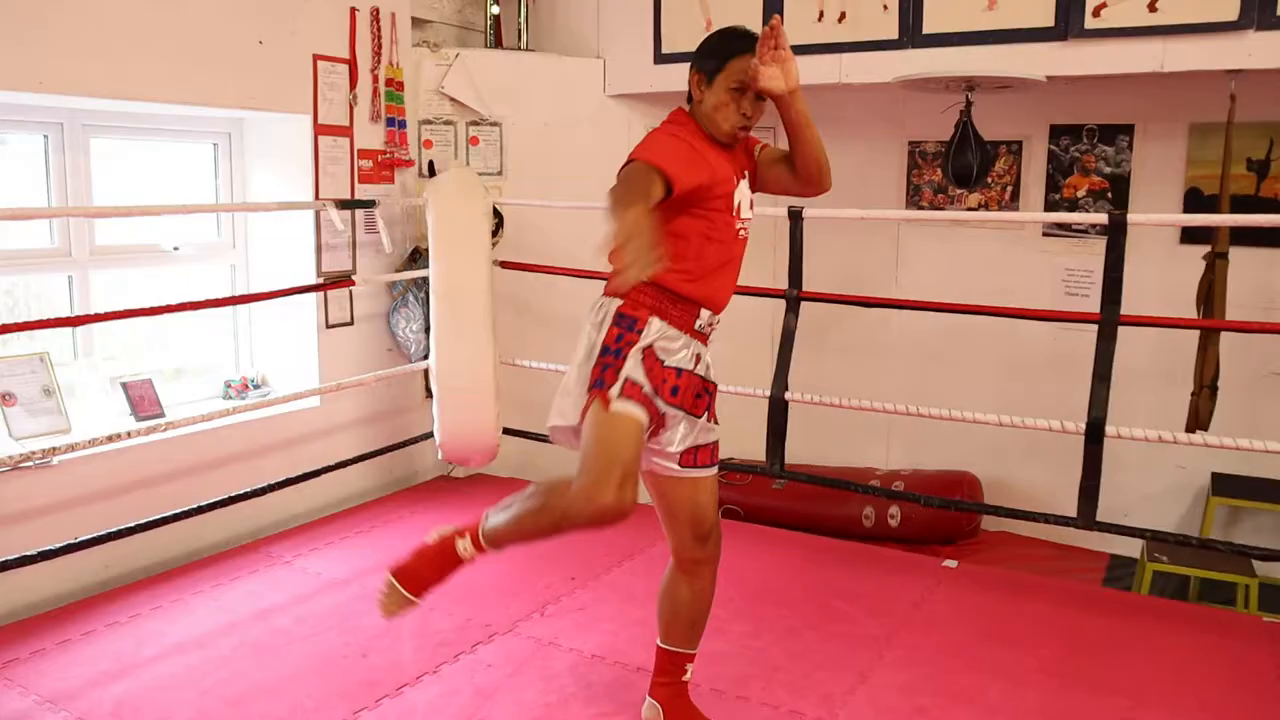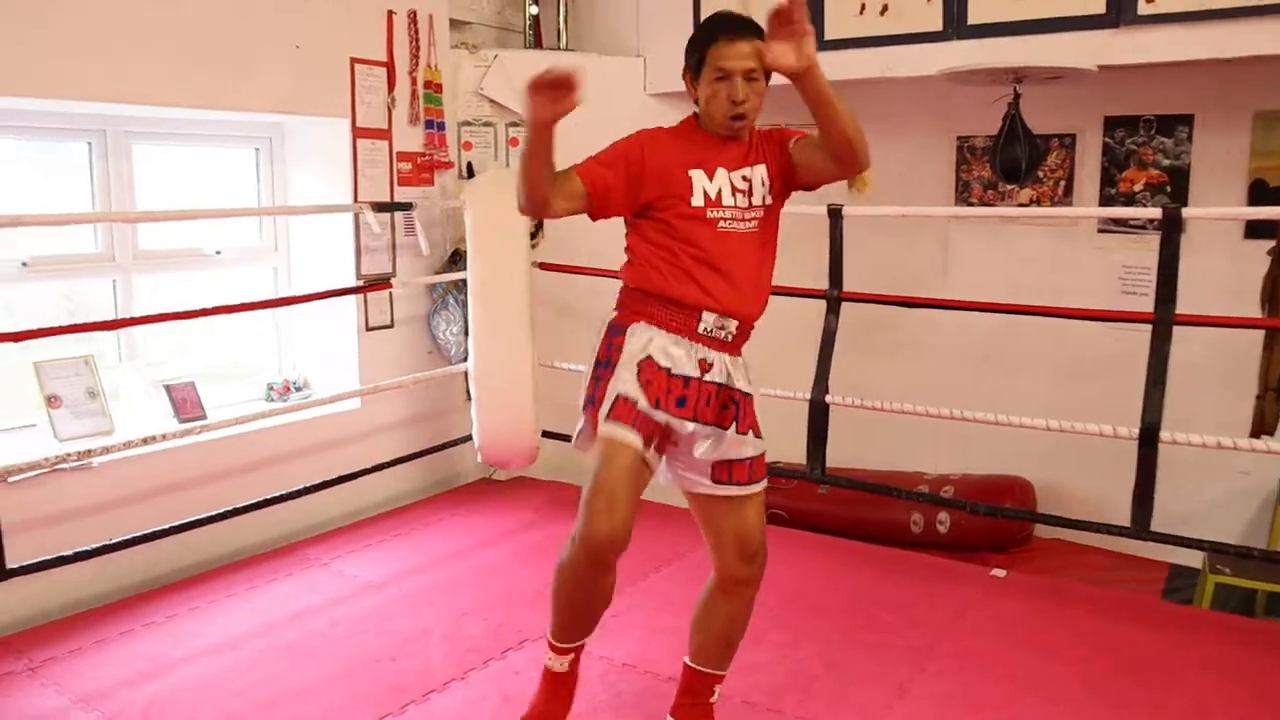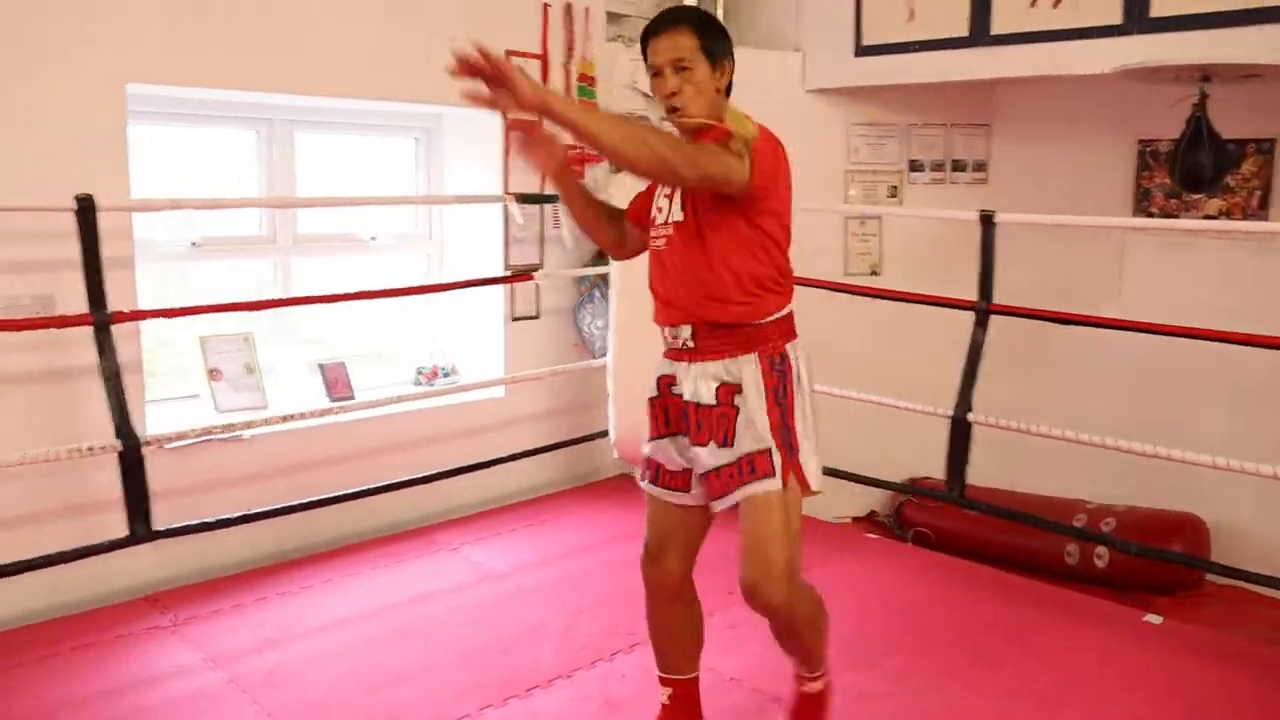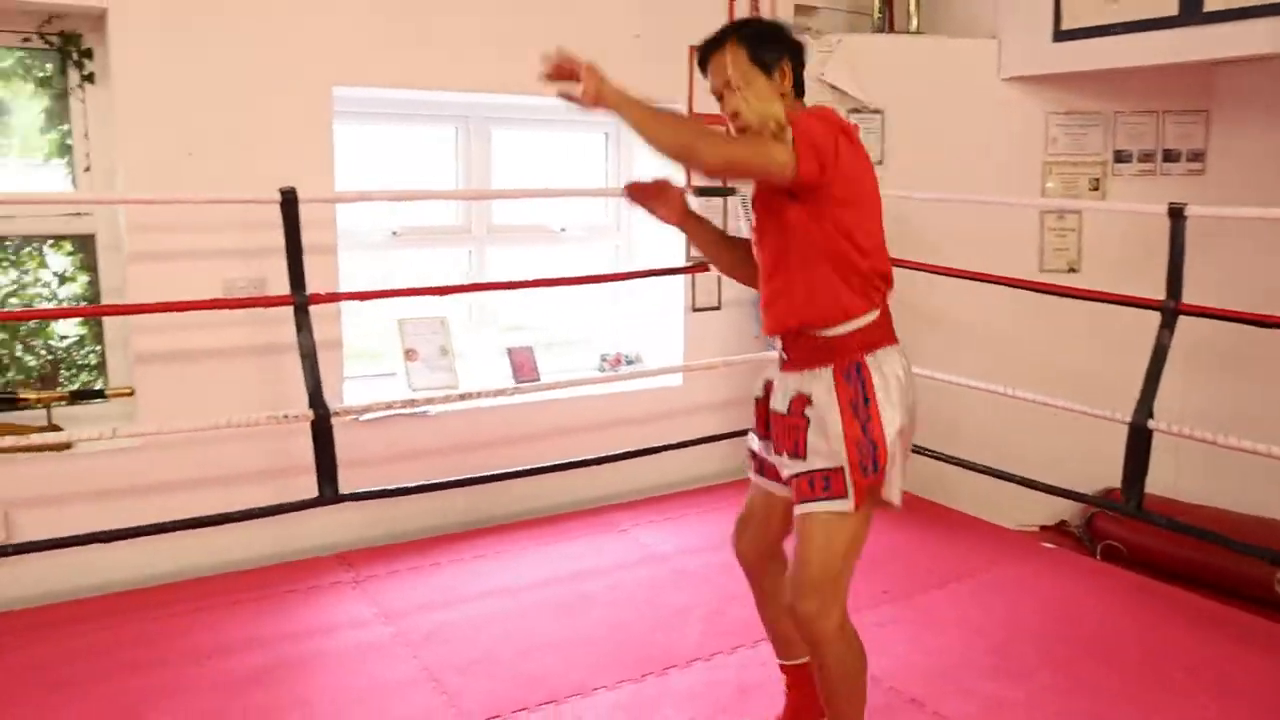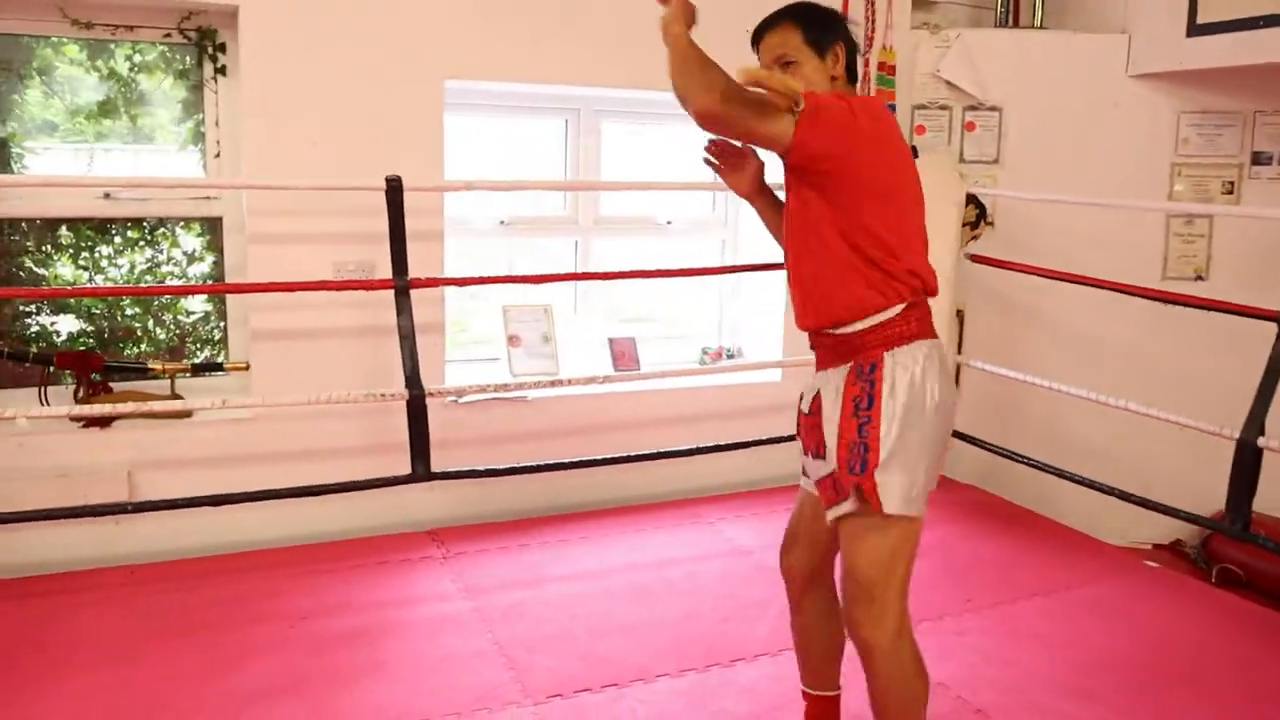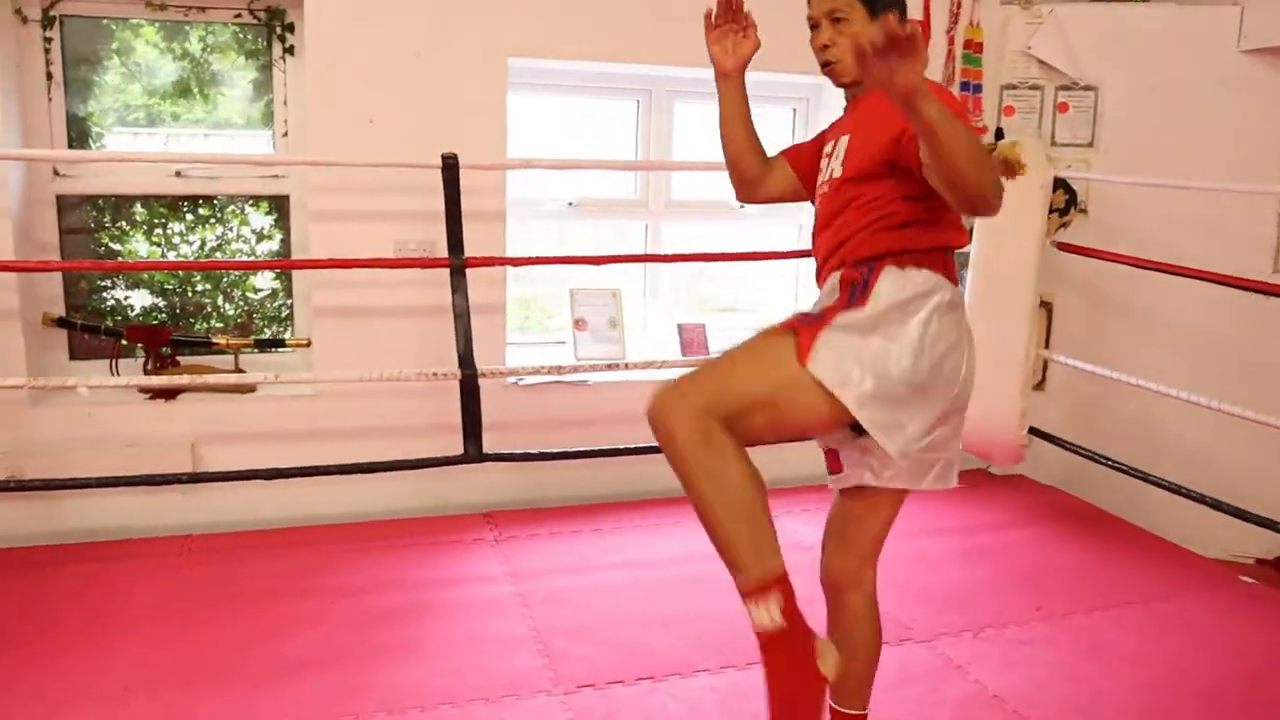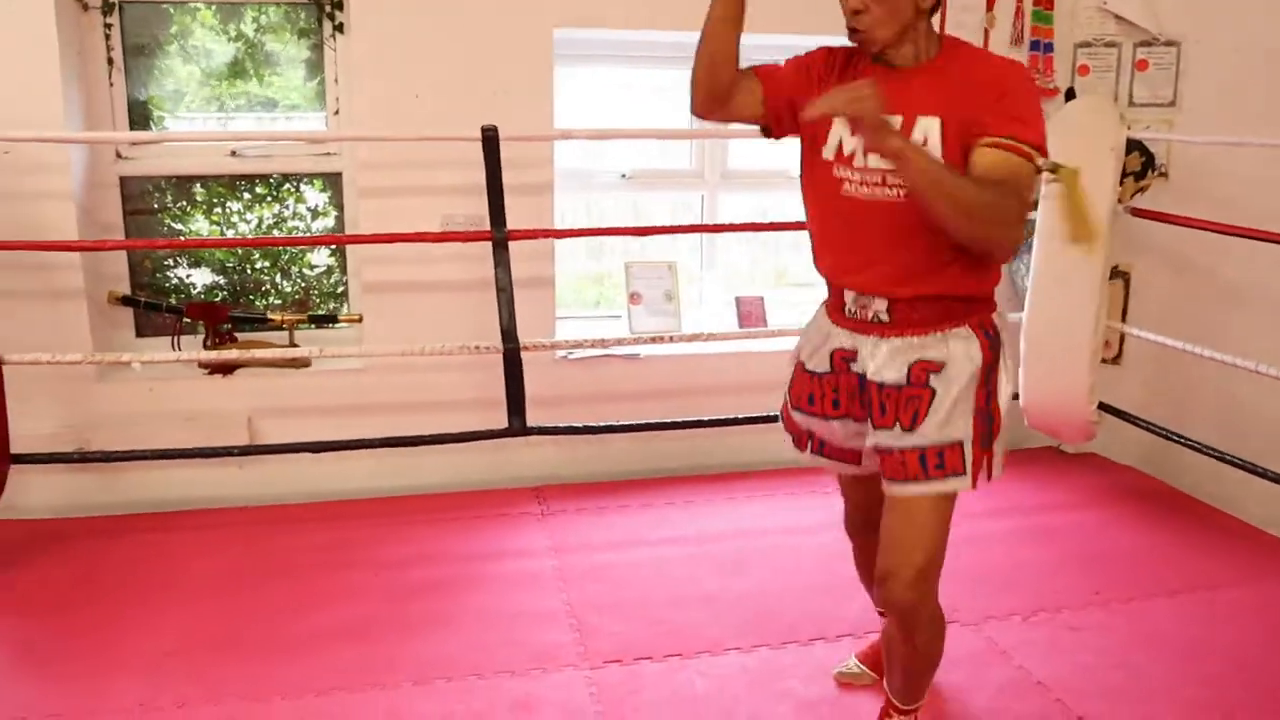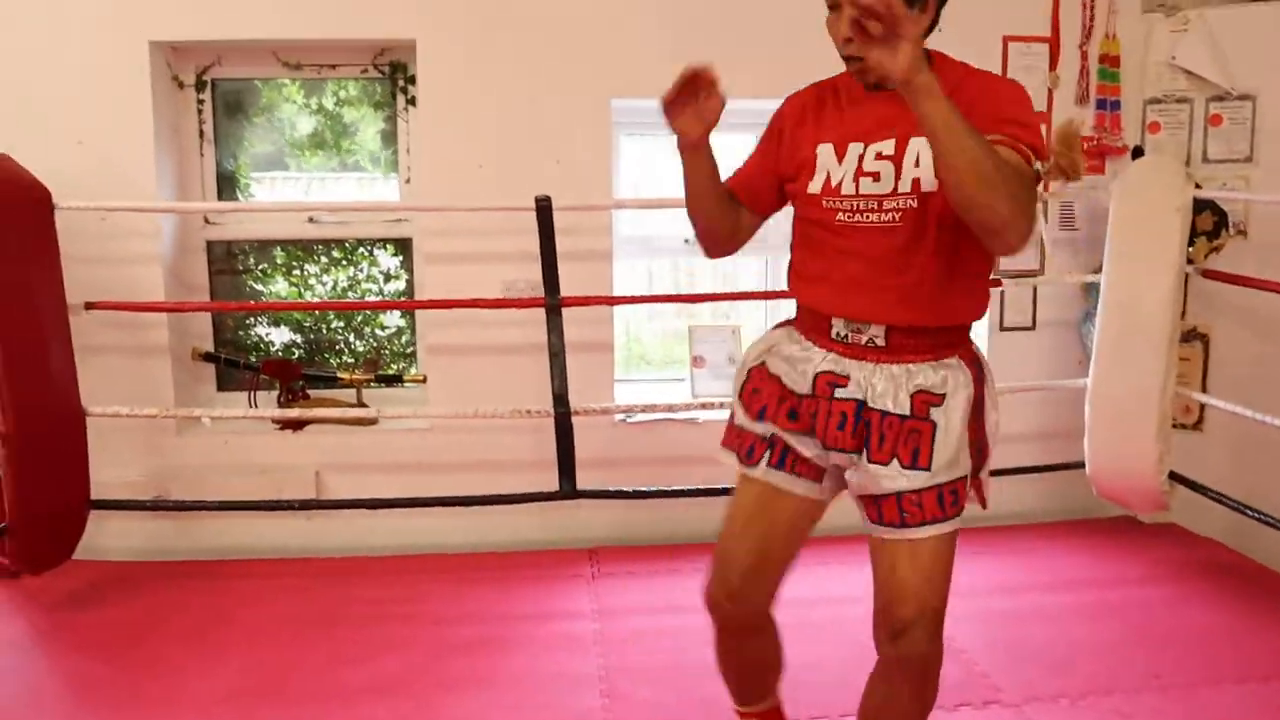
dt=0.5s
person 1, frame 1
left shoulder: (736, 151)
right shoulder: (675, 145)
left elbow: (815, 178)
right elbow: (636, 185)
left wrist: (789, 93)
right wrist: (637, 227)
left hip: (682, 358)
right hip: (642, 333)
left knee: (700, 542)
right knee: (600, 498)
right ankle: (454, 545)
person 1, frame 2
left shoulder: (770, 152)
right shoulder: (648, 152)
left elbow: (851, 158)
right elbow: (543, 202)
left wrist: (806, 74)
right wrist: (541, 127)
left hip: (721, 369)
right hip: (651, 348)
left knee: (743, 561)
right knee: (601, 538)
person 1, frame 3
left shoulder: (752, 147)
right shoulder: (676, 164)
left elbow: (666, 158)
right elbow: (620, 239)
left wrist: (543, 100)
right wrist: (548, 150)
left hip: (752, 374)
right hip: (689, 380)
left knee: (771, 584)
right knee: (665, 567)
person 1, frame 4
left shoulder: (821, 135)
right shoulder: (782, 155)
left elbow: (721, 156)
right elbow: (760, 268)
left wrist: (607, 95)
right wrist: (681, 217)
left hip: (849, 383)
right hip: (803, 380)
left knee: (813, 600)
right knee: (756, 542)
person 1, frame 5
left shoulder: (848, 125)
right shoulder: (848, 157)
left elbow: (722, 109)
right elbow: (821, 258)
right wrist: (754, 192)
left hip: (881, 380)
right hip: (853, 377)
left knee: (872, 609)
right knee: (805, 561)
person 1, frame 6
left shoulder: (916, 109)
right shoulder: (845, 129)
left elbow: (981, 194)
right elbow: (754, 184)
left wrist: (913, 92)
right wrist: (729, 76)
left hip: (896, 320)
right hip: (889, 348)
left knee: (683, 411)
right knee: (846, 567)
left ankle: (788, 645)
person 1, frame 7
left shoulder: (995, 87)
right shoulder: (821, 77)
left elbow: (997, 230)
right elbow: (710, 96)
left wrist: (885, 136)
left hip: (941, 352)
right hip: (845, 342)
left knee: (906, 582)
right knee: (863, 519)
right ankle: (896, 641)
person 1, frame 8
left shoulder: (994, 101)
right shoulder: (804, 112)
left elbow: (1006, 227)
right elbow: (720, 235)
left wrist: (914, 78)
right wrist: (695, 143)
left hip: (918, 388)
right hip: (808, 365)
left knee: (909, 636)
right knee: (734, 598)
